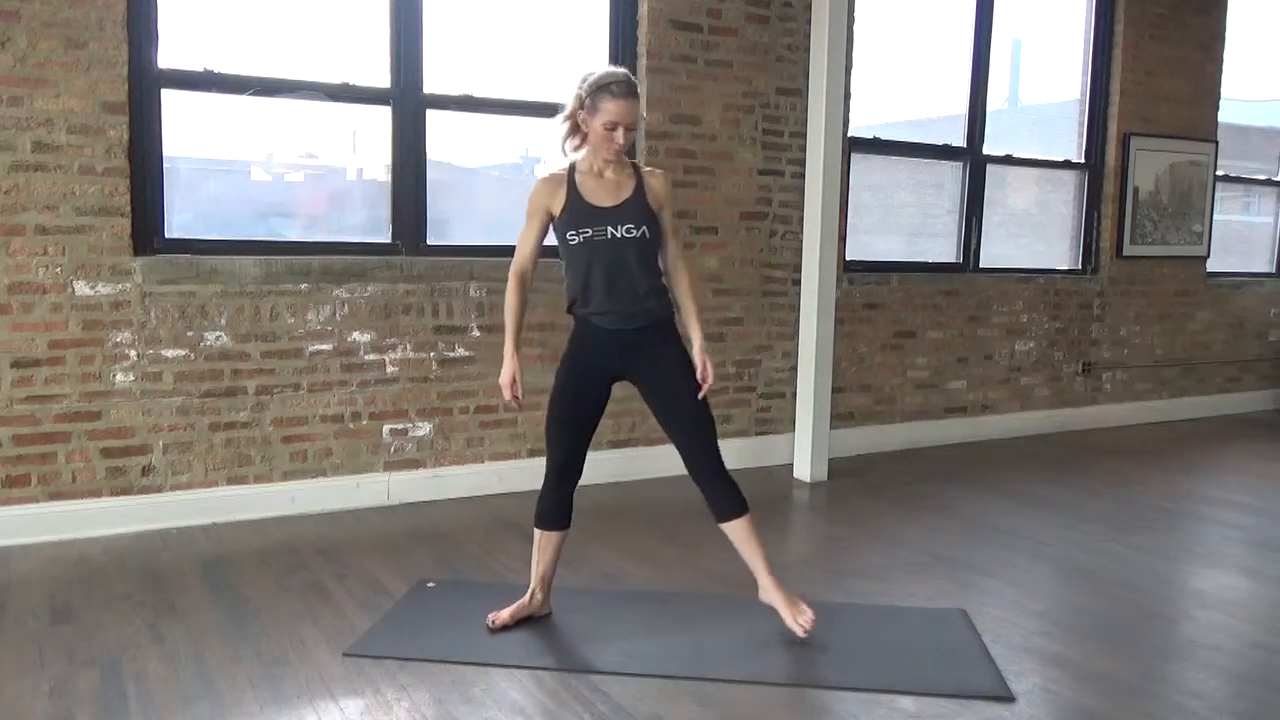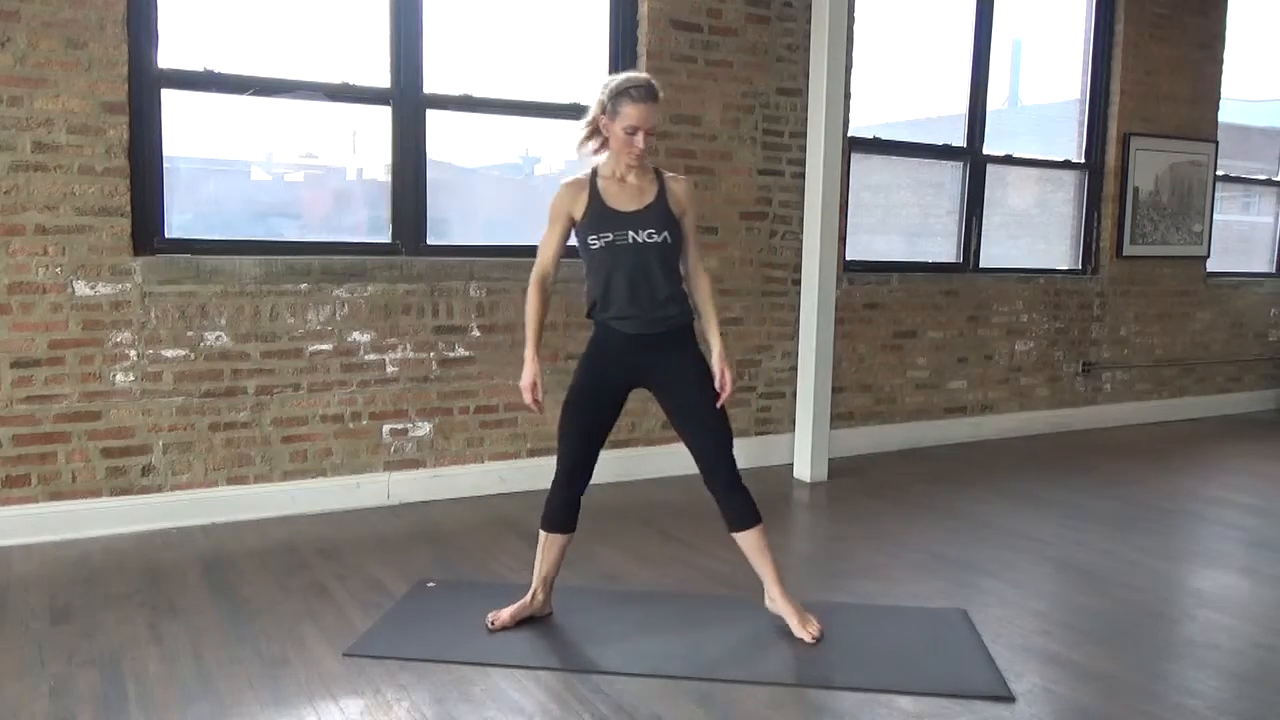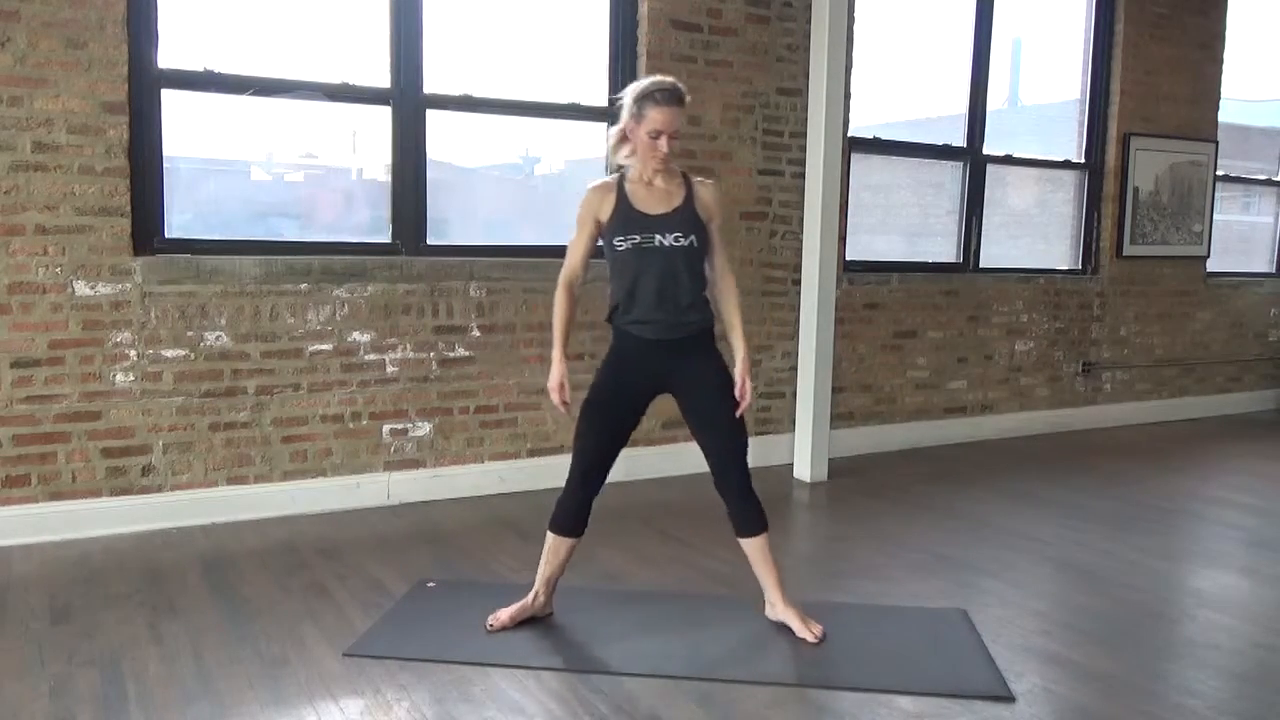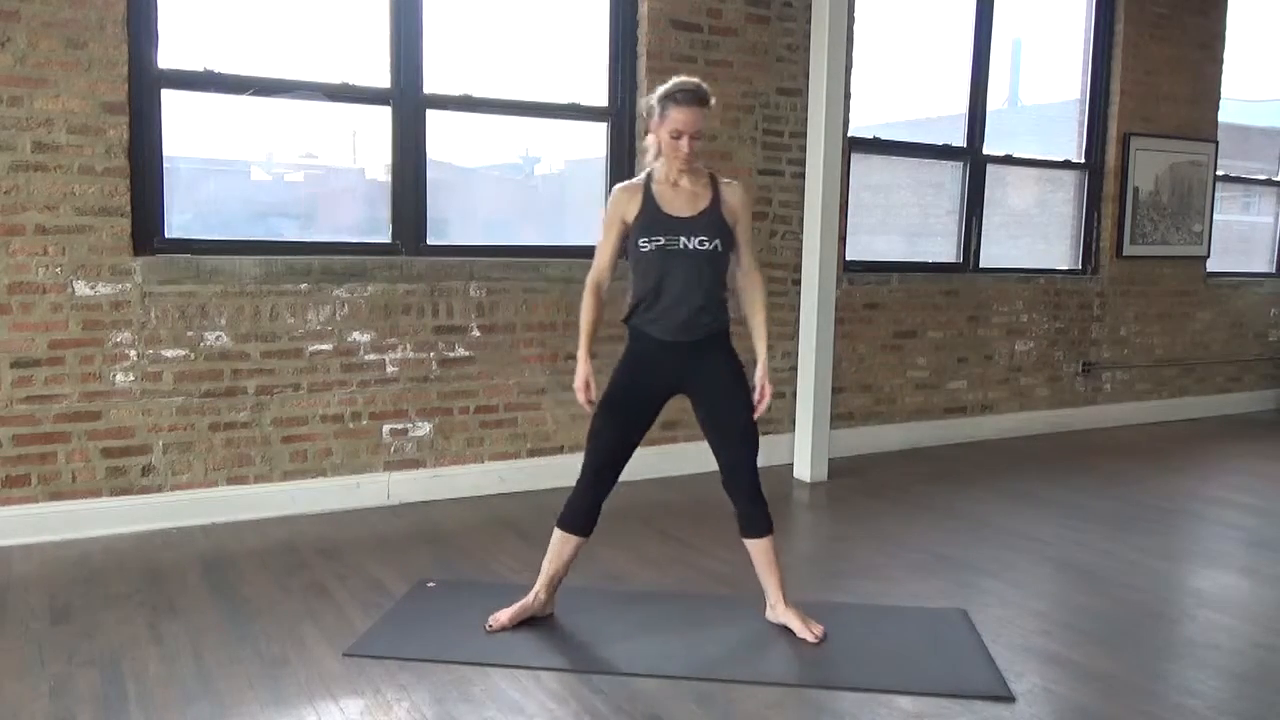
dt=0.1s
person 1, frame 1
left shoulder: (652, 184)
right shoulder: (553, 190)
left elbow: (673, 265)
right elbow: (521, 272)
left wrist: (698, 342)
right wrist: (511, 352)
left hip: (655, 341)
right hip: (590, 343)
left knee: (706, 465)
right knee: (560, 470)
left ankle: (769, 585)
right ankle: (537, 595)
person 1, frame 2
left shoulder: (675, 190)
right shoulder: (575, 194)
left elbow: (695, 271)
right elbow: (541, 276)
left wrist: (717, 349)
right wrist: (531, 356)
left hip: (673, 347)
right hip: (609, 349)
left knee: (722, 472)
right knee: (570, 474)
left ankle: (776, 595)
right ankle: (538, 595)
person 1, frame 3
left shoulder: (704, 194)
right shoulder: (602, 198)
left elbow: (722, 277)
right elbow: (571, 280)
left wrist: (741, 355)
right wrist: (559, 357)
left hip: (696, 355)
right hip: (632, 353)
left knee: (733, 479)
right knee: (583, 477)
left ankle: (777, 601)
right ankle: (539, 595)
person 1, frame 4
left shoulder: (730, 197)
right shoulder: (628, 197)
left elbow: (748, 278)
right elbow: (599, 279)
left wrist: (762, 359)
right wrist: (583, 357)
left hip: (712, 356)
right hip: (648, 354)
left knee: (743, 480)
right knee: (595, 476)
left ankle: (778, 603)
right ankle: (540, 595)
